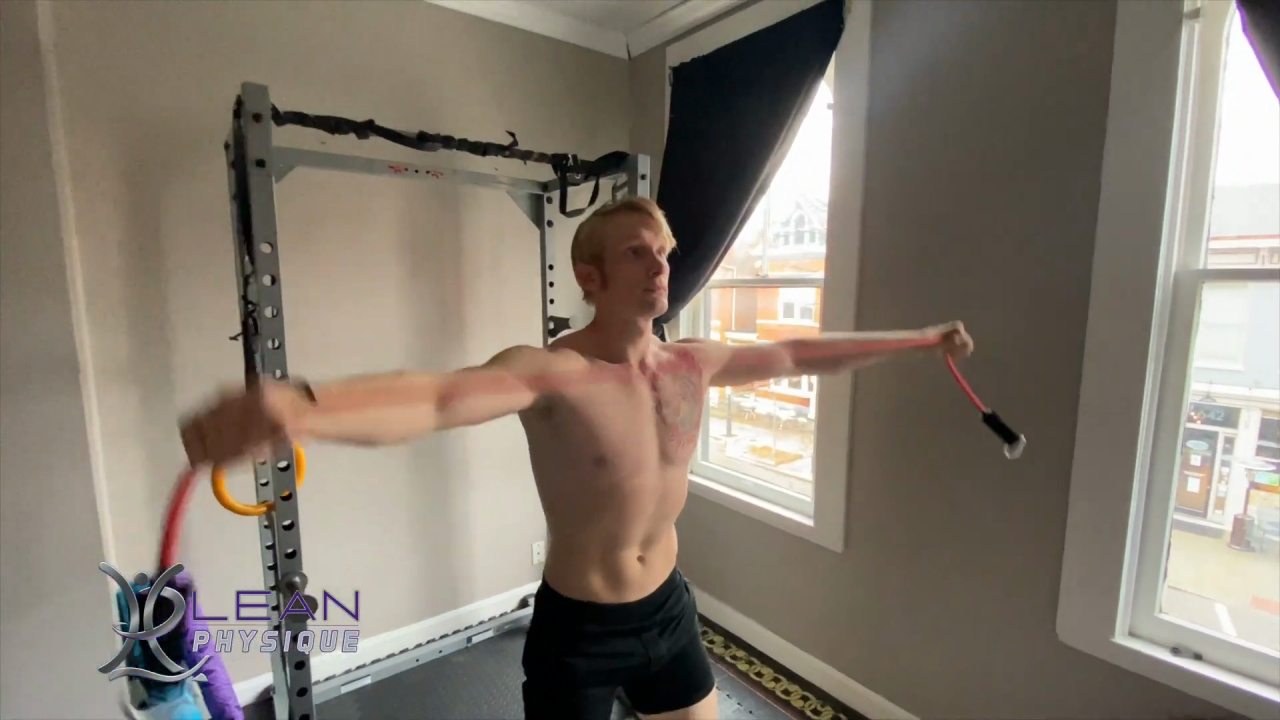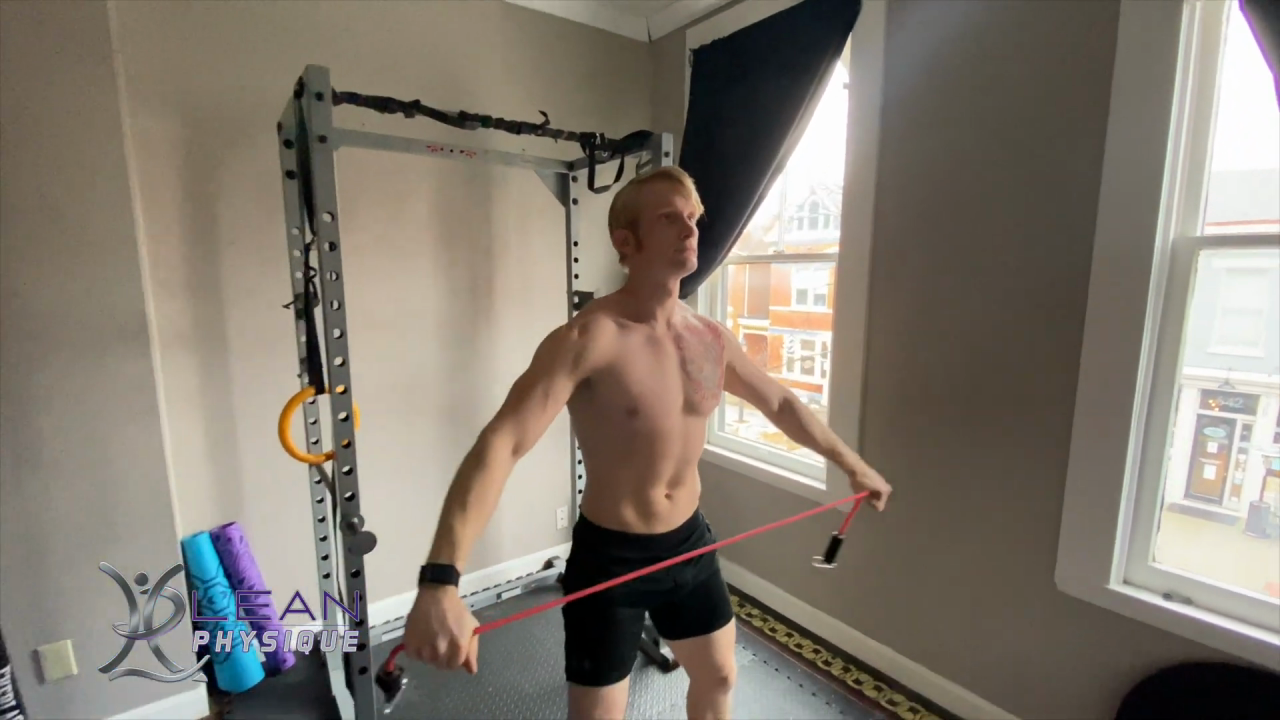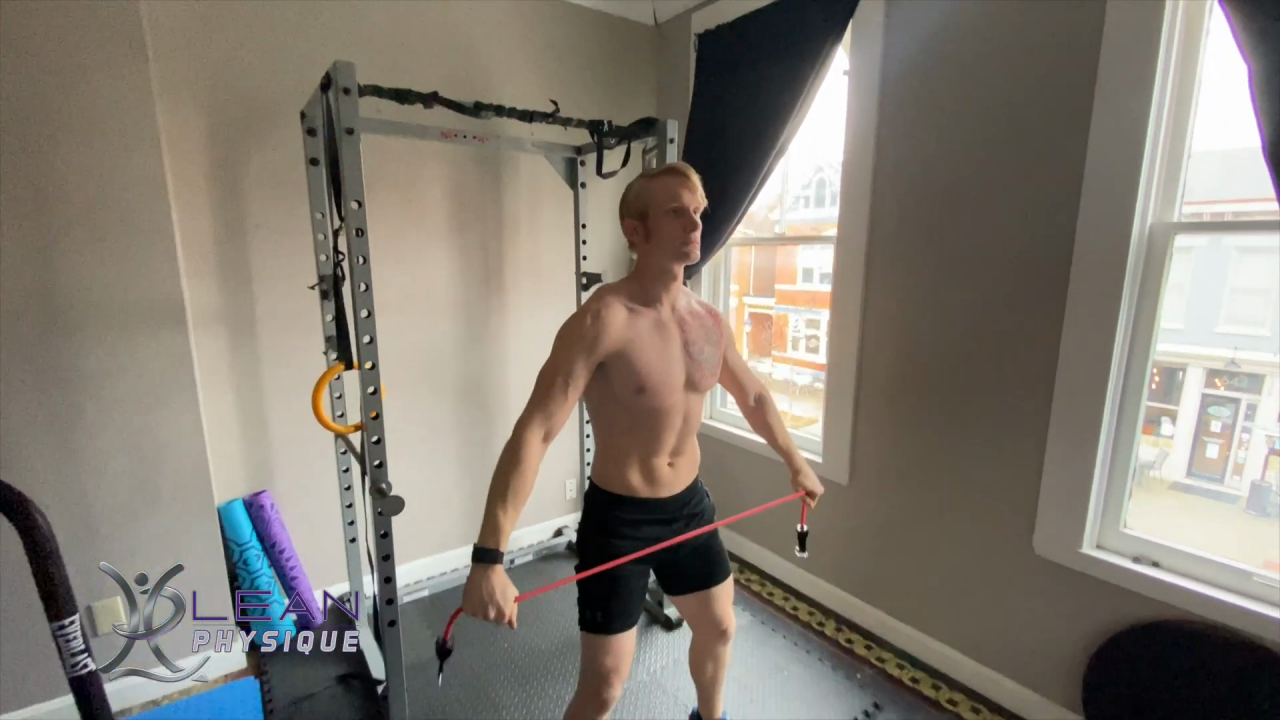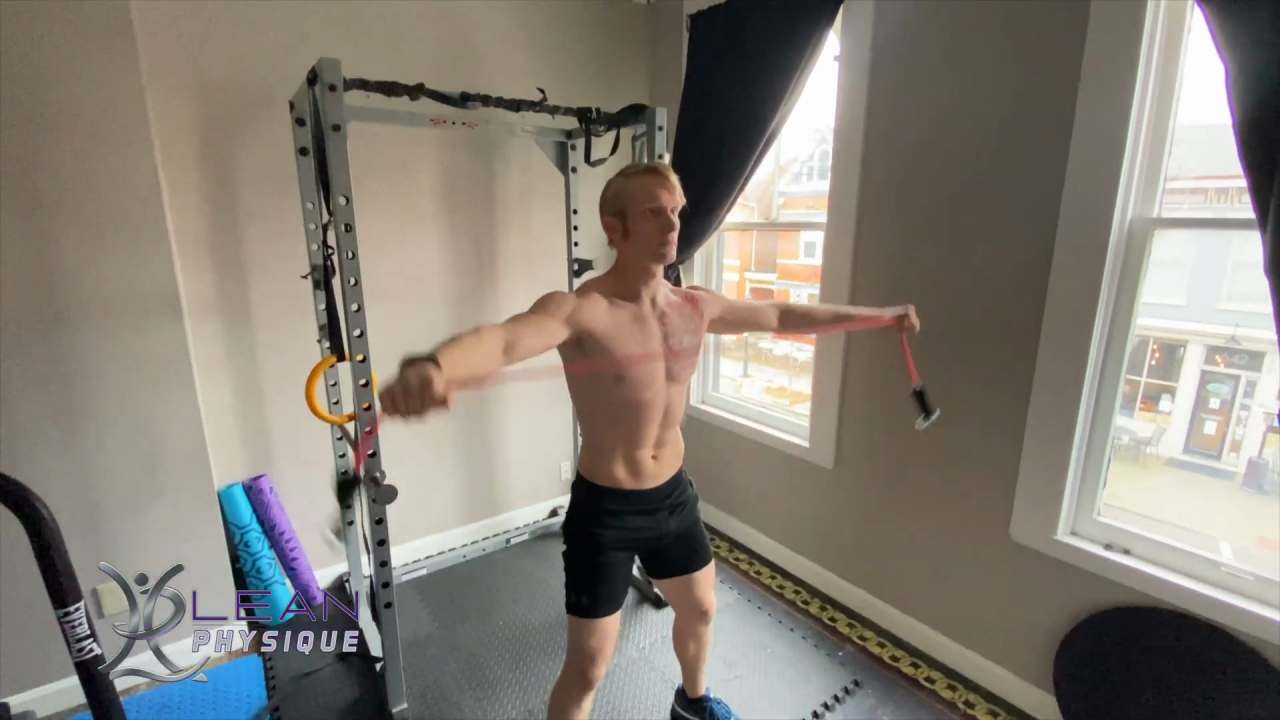
dt=0.5s
person 1, frame 1
left shoulder: (692, 363)
right shoulder: (551, 372)
left elbow: (802, 354)
right elbow: (427, 398)
left wrist: (921, 340)
left hip: (664, 610)
right hip: (576, 632)
person 1, frame 2
left shoulder: (711, 339)
right shoulder: (587, 339)
left elbow: (782, 403)
right elbow: (500, 445)
left wrist: (853, 465)
right wrist: (439, 583)
left hip: (688, 544)
right hip: (609, 557)
person 1, frame 3
left shoulder: (709, 320)
right shoulder: (601, 322)
left elbow: (753, 397)
right elbow: (533, 435)
left wrist: (796, 466)
right wrist: (489, 560)
left hip: (689, 507)
right hip: (618, 519)
left knee: (719, 629)
person 1, frame 4
left shoulder: (695, 306)
right shoulder: (579, 310)
left elbow: (782, 314)
right elbow: (498, 339)
right wrist: (428, 368)
left hip: (673, 495)
right hip: (604, 509)
left knee: (700, 610)
right knee: (588, 666)
